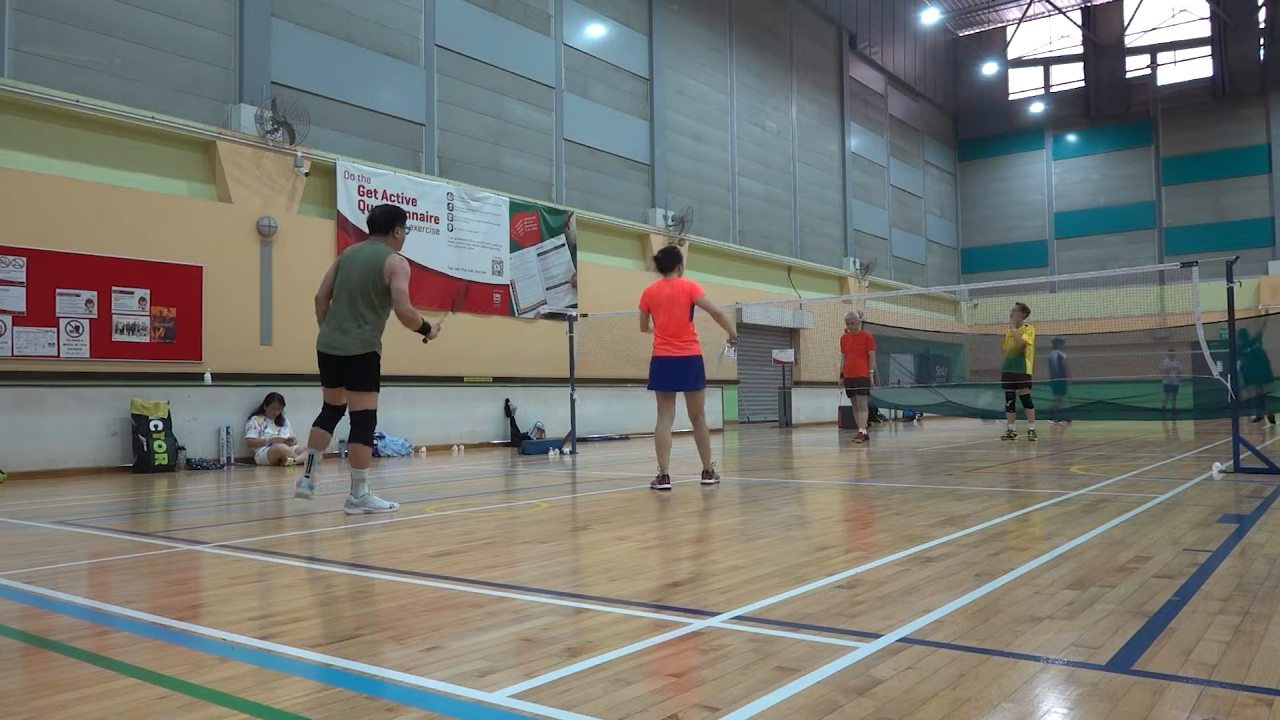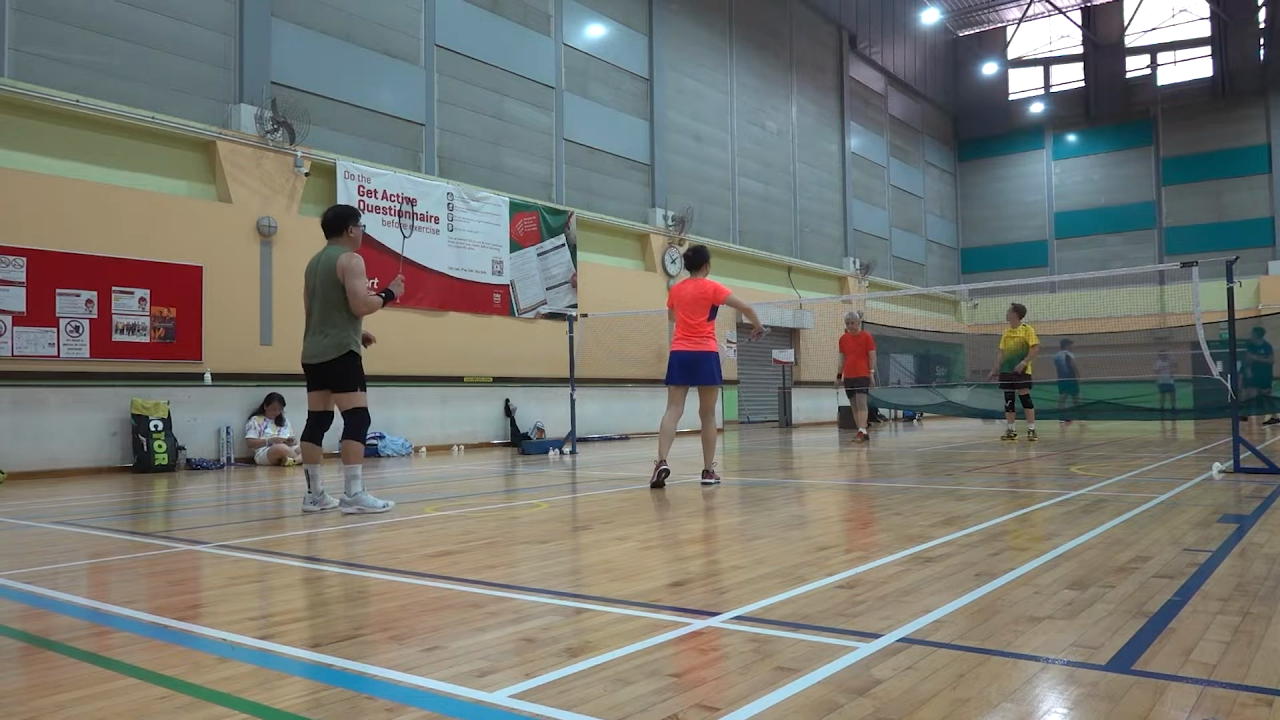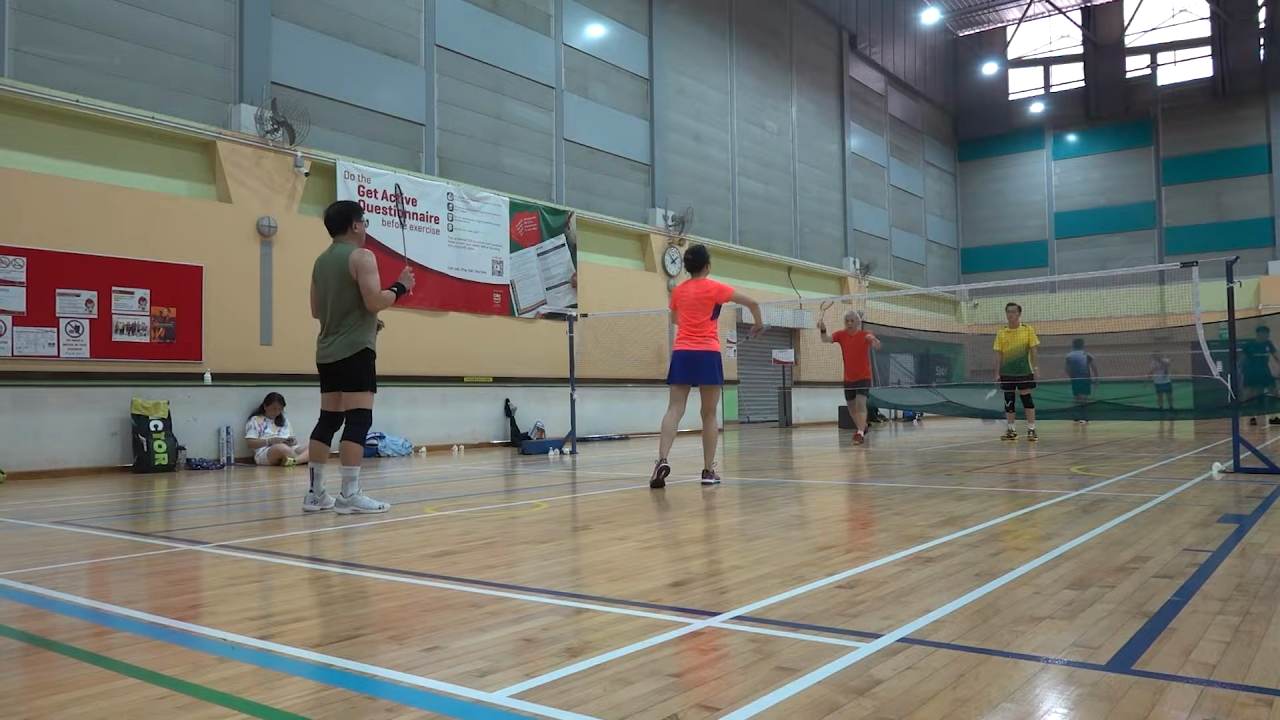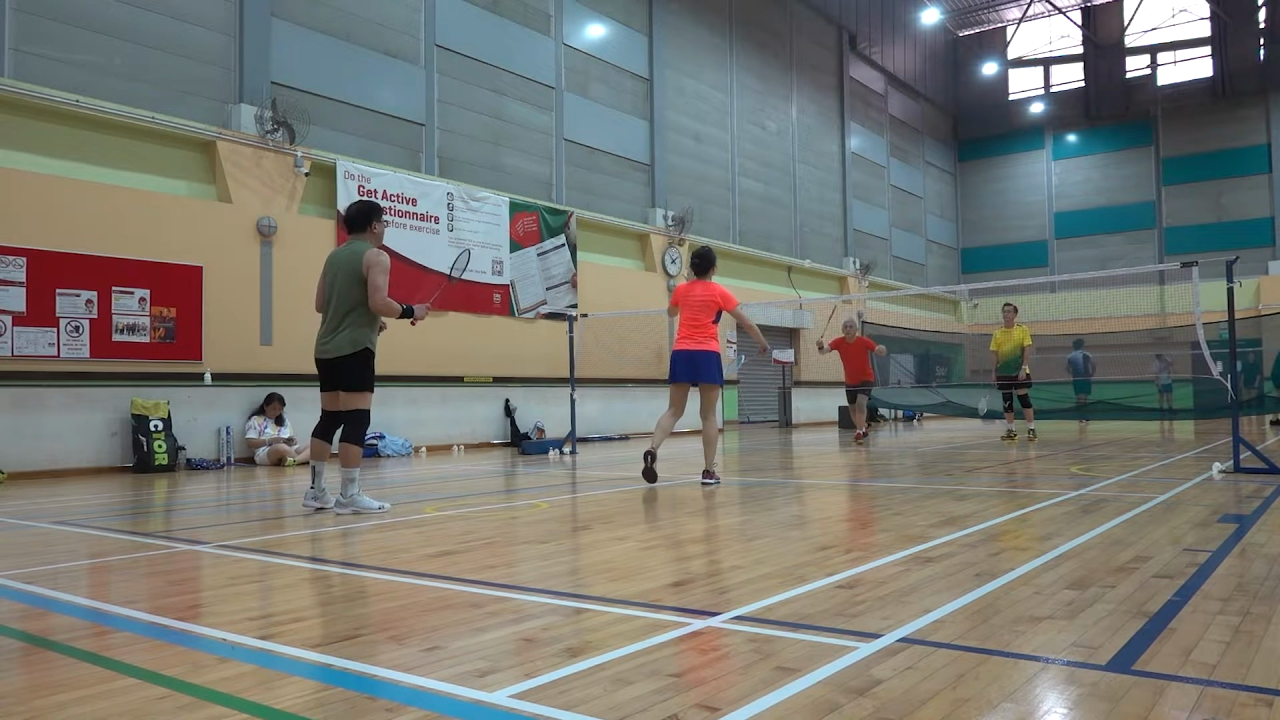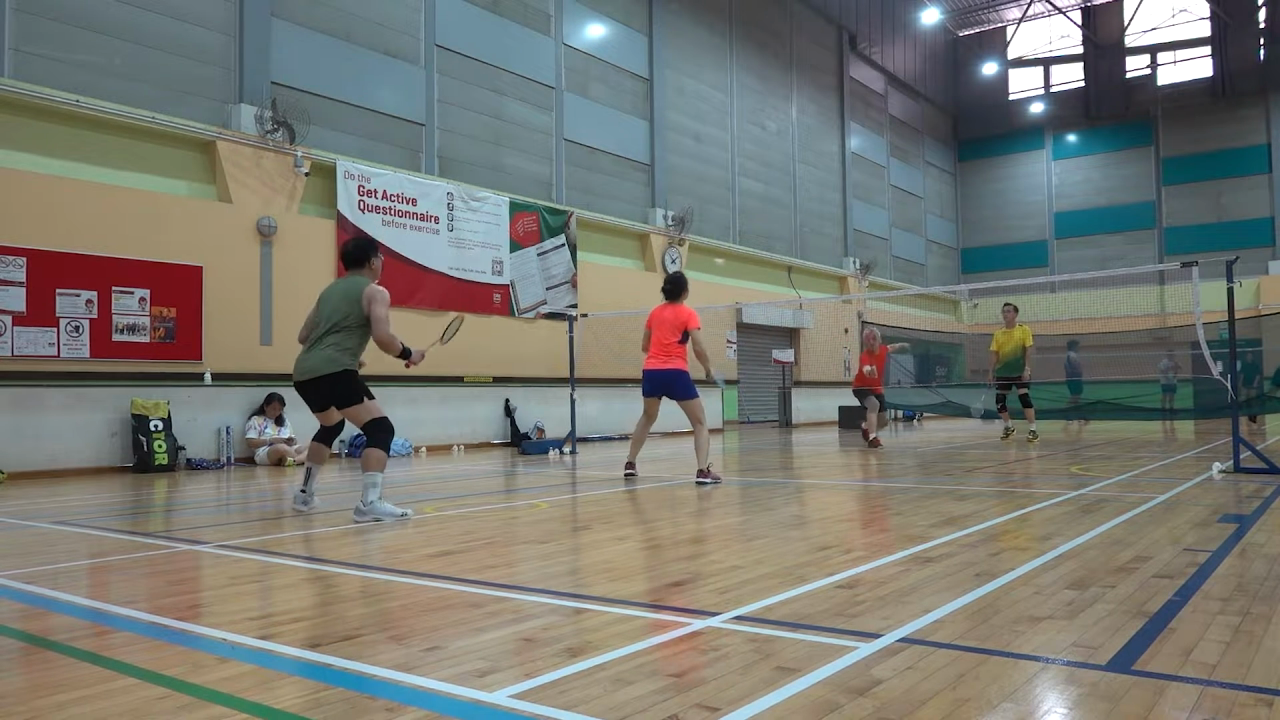
dt=0.7s
person 1, frame 1
left shoulder: (348, 254)
right shoulder: (395, 262)
left elbow: (321, 297)
right elbow: (403, 311)
right wrist: (426, 329)
left hip: (328, 346)
right hip: (361, 350)
left knee: (331, 410)
right knee: (363, 421)
left ankle: (307, 478)
right ankle: (359, 496)
person 1, frame 2
left shoulder: (314, 262)
right shoulder: (350, 260)
right elbow: (360, 306)
right wrist: (389, 293)
left hip: (313, 353)
right hip: (341, 353)
left knee: (317, 421)
right knee: (357, 419)
left ankle: (314, 494)
right ankle: (353, 494)
person 1, frame 3
left shoulder: (321, 261)
right shoulder: (361, 256)
right elbow: (375, 301)
right wrist: (401, 286)
left hip: (327, 352)
right hip: (355, 350)
left knee: (328, 420)
right knee: (358, 420)
left ankle: (315, 492)
right ankle: (349, 495)
person 1, frame 4
left shoulder: (333, 256)
right shoulder: (375, 256)
right elbow: (378, 302)
right wrist: (411, 312)
left hip: (326, 349)
right hip: (354, 349)
left knee: (329, 419)
right knee: (356, 421)
left ankle: (316, 490)
right ankle: (349, 495)
person 1, frame 5
left shoulder: (330, 290)
right shoulder: (375, 292)
left elbow: (303, 336)
right elbow: (382, 336)
right wrist: (408, 354)
left hip: (304, 374)
right hip: (335, 372)
left knee: (330, 427)
right knee: (380, 430)
left ankle: (304, 493)
right ankle: (370, 503)
person 2, frame 1
left shoulder: (649, 292)
right shoulder: (689, 286)
left elbow: (644, 327)
right elbow: (715, 311)
right wrist: (732, 333)
left hip: (662, 359)
right hip: (690, 358)
left knee: (665, 418)
right knee: (697, 416)
left ankle: (663, 475)
right ankle: (708, 470)
person 2, frame 2
left shoulder: (676, 289)
right shoulder: (712, 288)
right elbow: (745, 308)
right wrist: (758, 326)
left hip: (679, 354)
right hip: (705, 355)
left knee: (673, 410)
right knee: (708, 415)
left ankle: (662, 462)
right ankle: (708, 471)
person 2, frame 3
left shoulder: (678, 291)
right shoulder: (715, 288)
right elbow: (752, 302)
right wrist: (758, 324)
left hip: (682, 354)
right hip: (707, 355)
left knee: (675, 410)
right knee: (709, 414)
left ankle: (662, 461)
right ankle: (708, 471)
person 2, frame 4
left shoulder: (681, 290)
right shoulder: (720, 293)
left elbow: (671, 313)
right elbow: (746, 324)
right wrist: (763, 342)
left hip: (681, 354)
right hip: (707, 355)
left knee: (673, 410)
right knee: (708, 415)
left ankle: (652, 450)
right ankle: (709, 471)
person 2, frame 5
left shoulder: (655, 313)
right shoulder: (688, 314)
left elbow: (644, 346)
right elbow: (698, 348)
right wrist: (708, 369)
left hip: (651, 371)
right hip: (676, 373)
left knee: (647, 417)
right knee: (700, 423)
left ankle: (630, 463)
right ankle: (703, 471)
